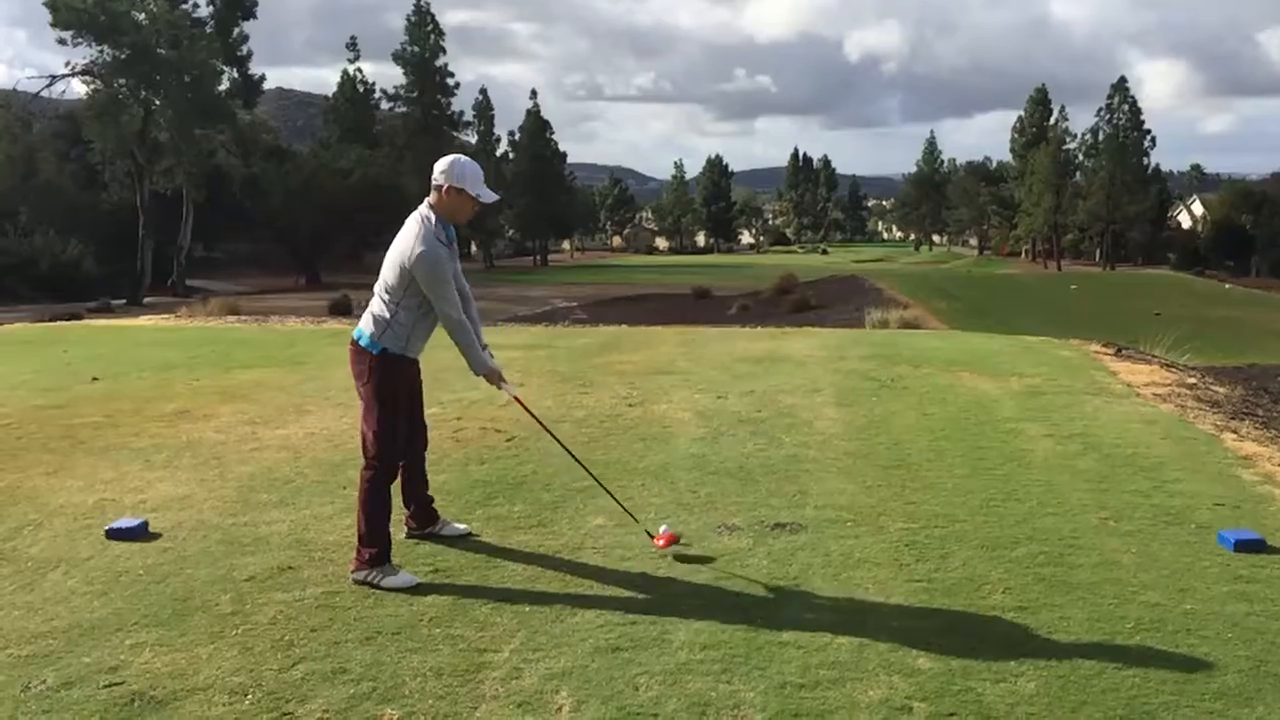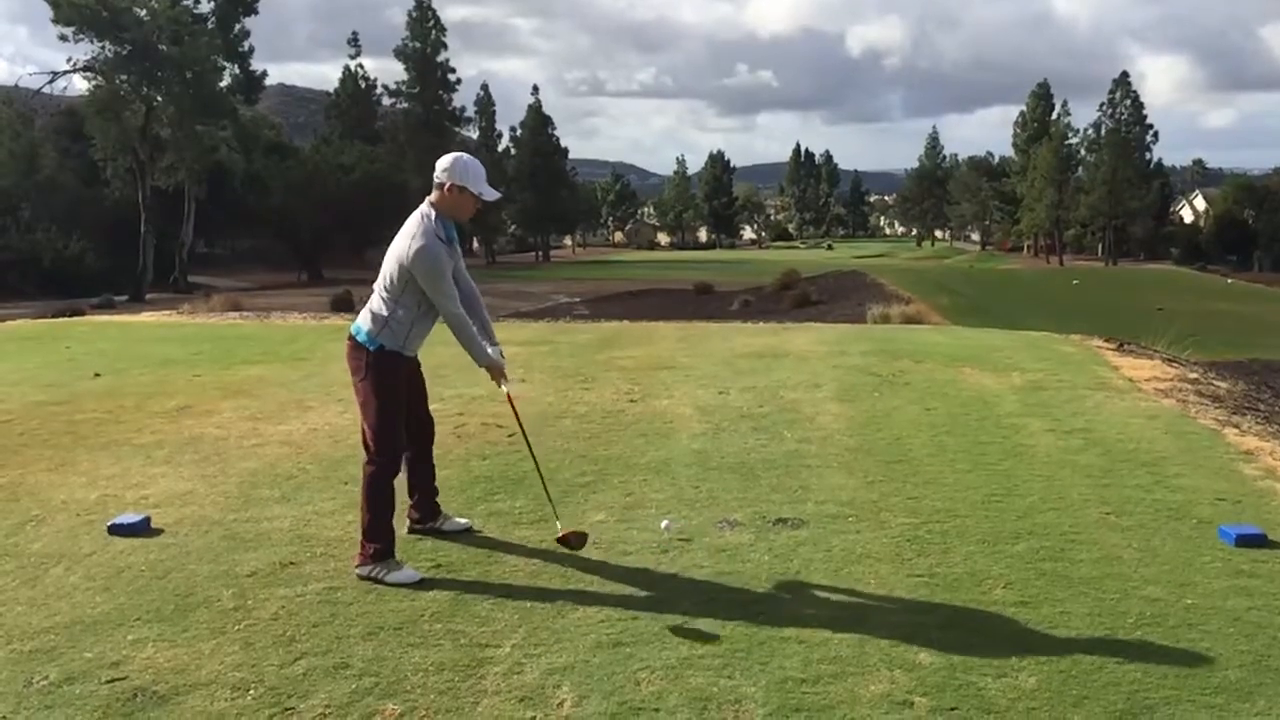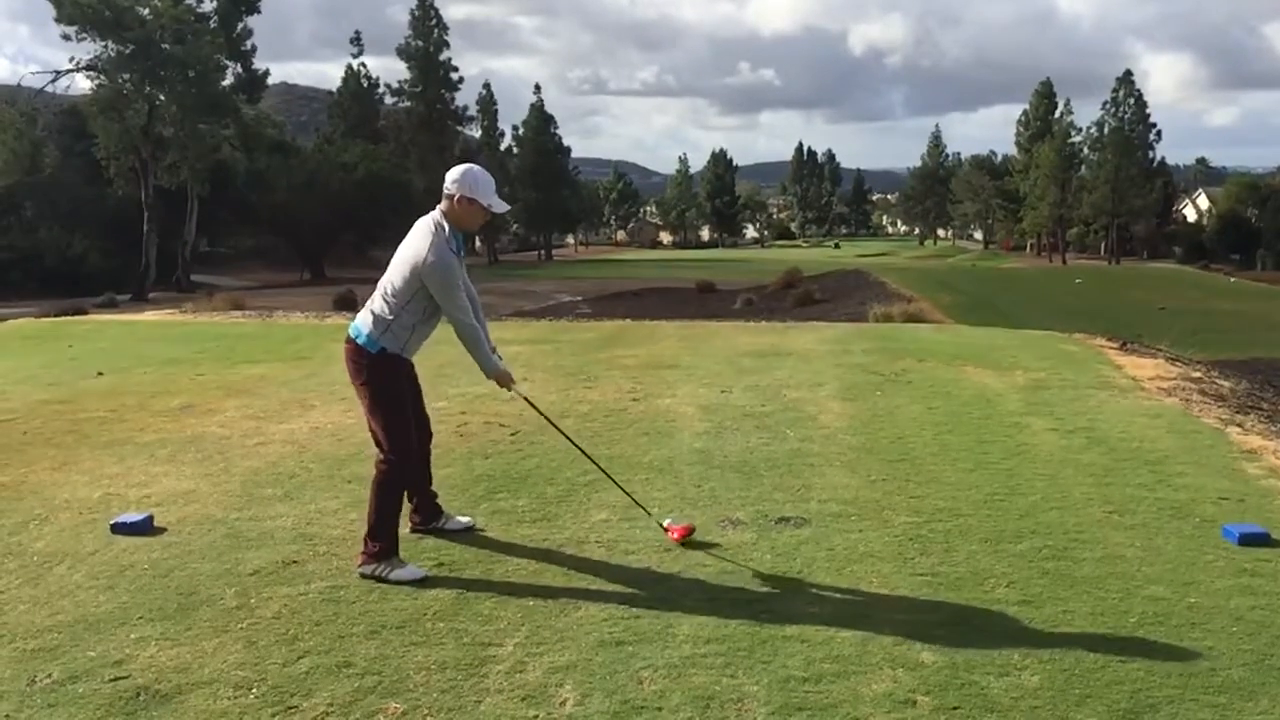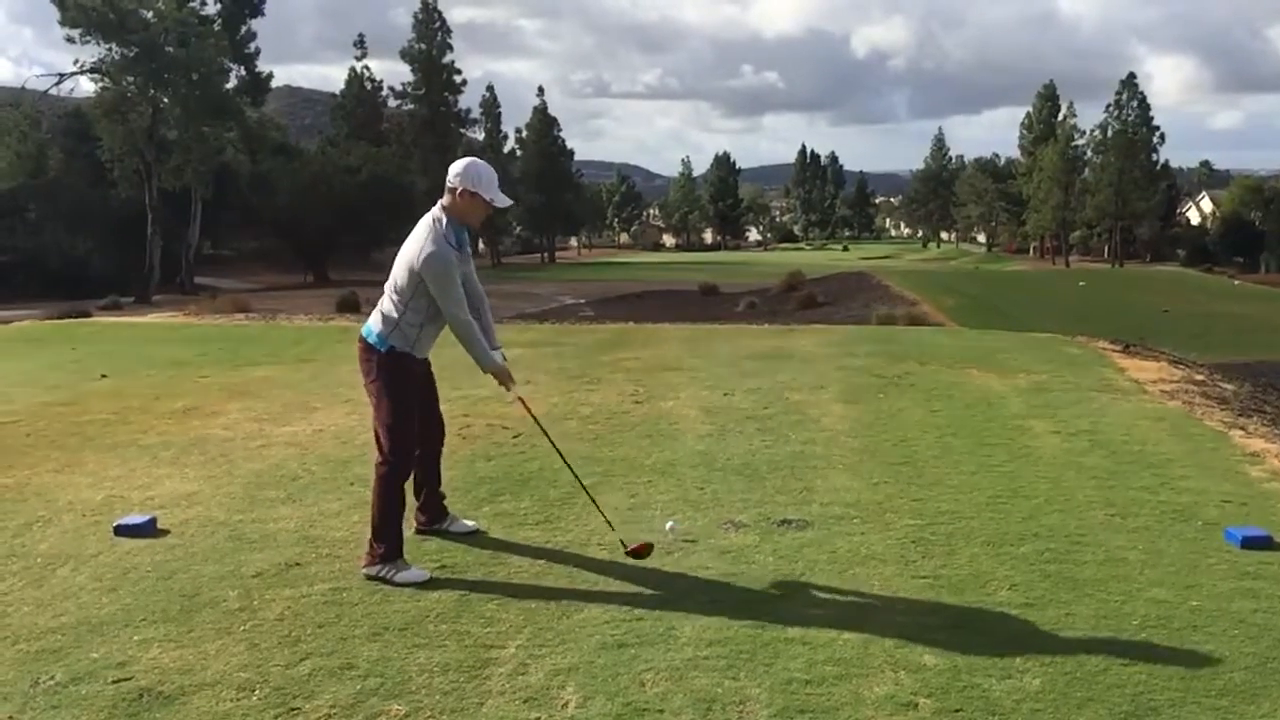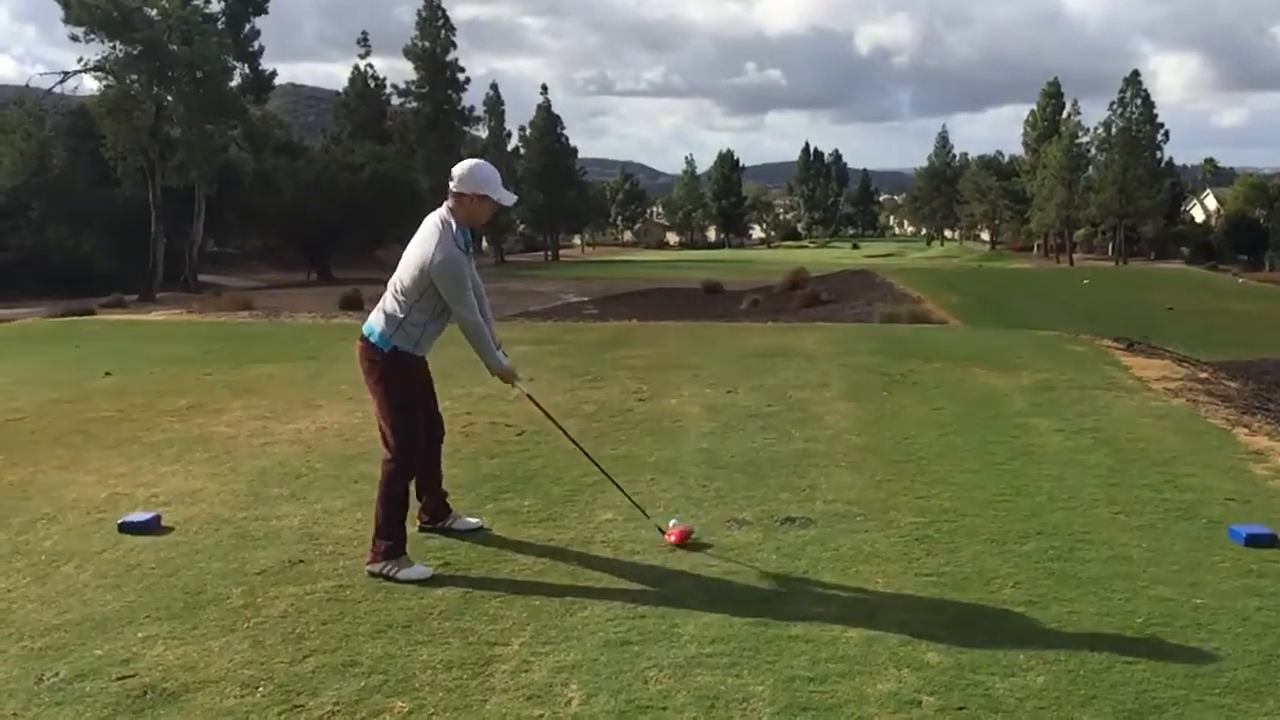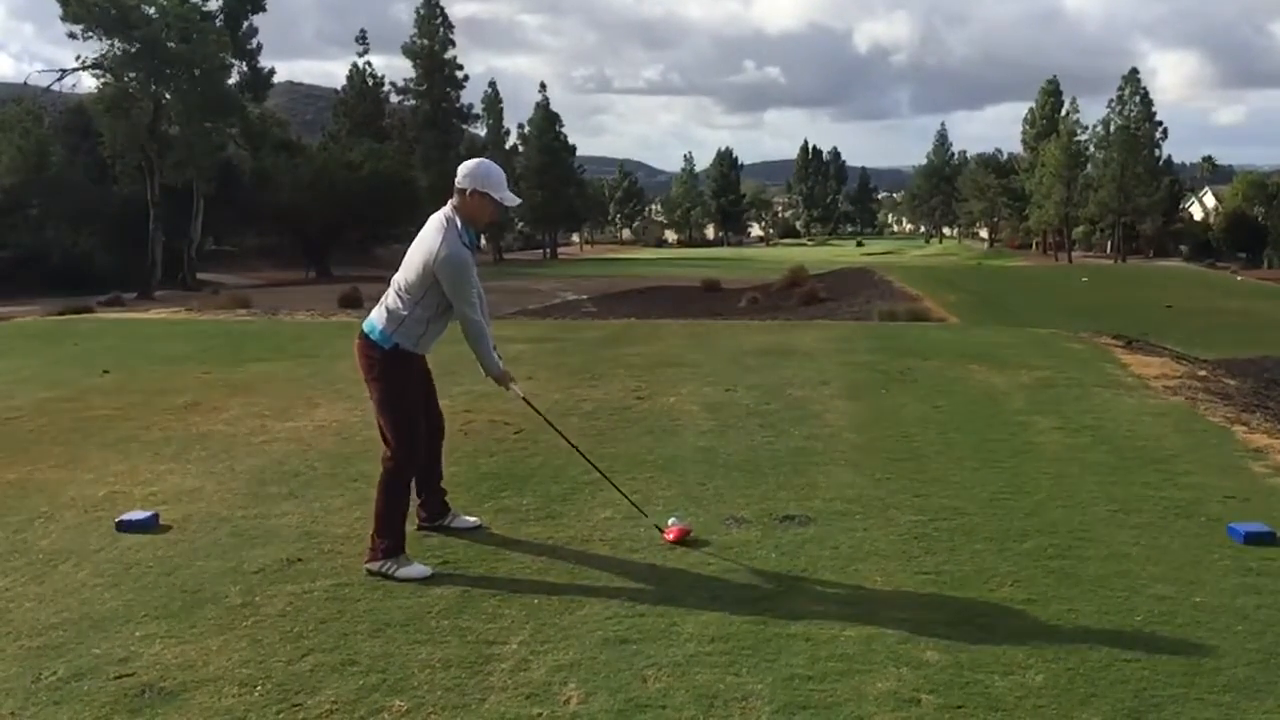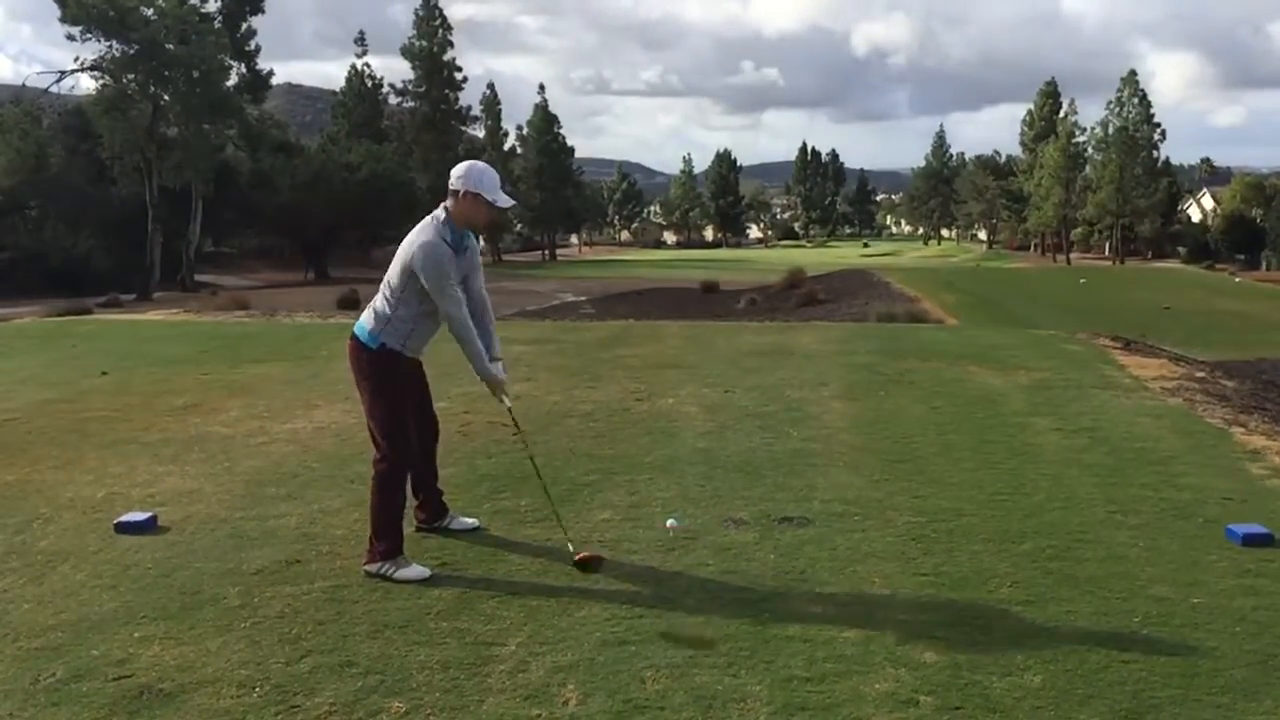
dt=0.7s
person 1, frame 1
left shoulder: (439, 228)
right shoulder: (426, 247)
left elbow: (461, 295)
right elbow: (451, 315)
left wrist: (483, 351)
right wrist: (481, 366)
left hip: (400, 353)
right hip: (379, 355)
left knee: (413, 440)
right knee: (383, 456)
left ankle: (422, 519)
right ankle: (369, 561)
person 1, frame 2
left shoulder: (443, 229)
right shoulder: (424, 244)
left elbow: (466, 291)
right elbow: (451, 312)
left wrist: (492, 346)
right wrist: (483, 359)
left hip: (400, 350)
right hip: (376, 351)
left knee: (420, 433)
right knee: (385, 450)
left ankle: (424, 513)
right ankle: (374, 556)
person 1, frame 3
left shoulder: (439, 229)
right shoulder: (437, 254)
left elbow: (468, 297)
right elbow: (462, 321)
left wrist: (492, 353)
right wrist: (492, 369)
left hip: (390, 349)
right hip: (374, 353)
left knee: (418, 435)
right knee: (397, 451)
left ankle: (425, 513)
right ankle: (377, 554)
person 1, frame 4
left shoulder: (455, 231)
right shoulder: (435, 250)
left elbow: (474, 294)
right elbow: (458, 318)
left wrist: (495, 350)
right wrist: (490, 365)
left hip: (411, 351)
right hip: (387, 353)
left knee: (431, 434)
right knee: (397, 451)
left ankle: (431, 513)
right ankle: (382, 556)
person 1, frame 5
left shoulder: (450, 226)
right shoulder: (445, 253)
left elbow: (475, 292)
right elbow: (468, 318)
left wrist: (497, 349)
right wrist: (497, 365)
left hip: (405, 349)
right hip: (387, 353)
left knee: (430, 433)
right knee: (405, 449)
left ankle: (434, 512)
right ankle: (386, 553)
person 1, frame 6
left shoulder: (451, 224)
right shoulder: (451, 251)
left elbow: (476, 299)
right elbow: (469, 317)
left wrist: (492, 353)
right wrist: (492, 366)
left hip: (404, 347)
right hip: (387, 350)
left knee: (431, 429)
right knee: (404, 447)
left ankle: (433, 510)
right ankle: (384, 552)
person 1, frame 7
left shoulder: (465, 242)
right shoulder: (431, 246)
left elbow: (478, 303)
right elbow: (455, 315)
left wrist: (495, 358)
right wrist: (484, 371)
left hip: (403, 351)
right hip: (377, 351)
left knee: (425, 433)
right knee: (396, 451)
left ankle: (431, 512)
right ankle: (382, 554)
